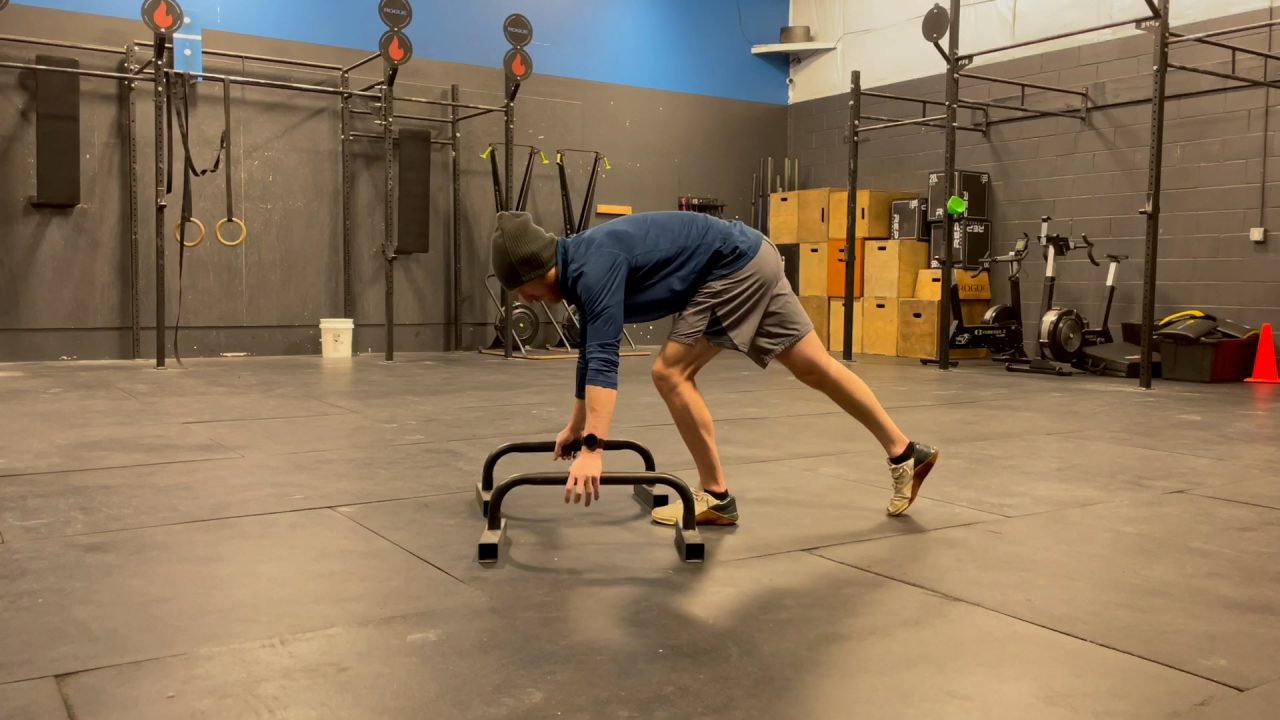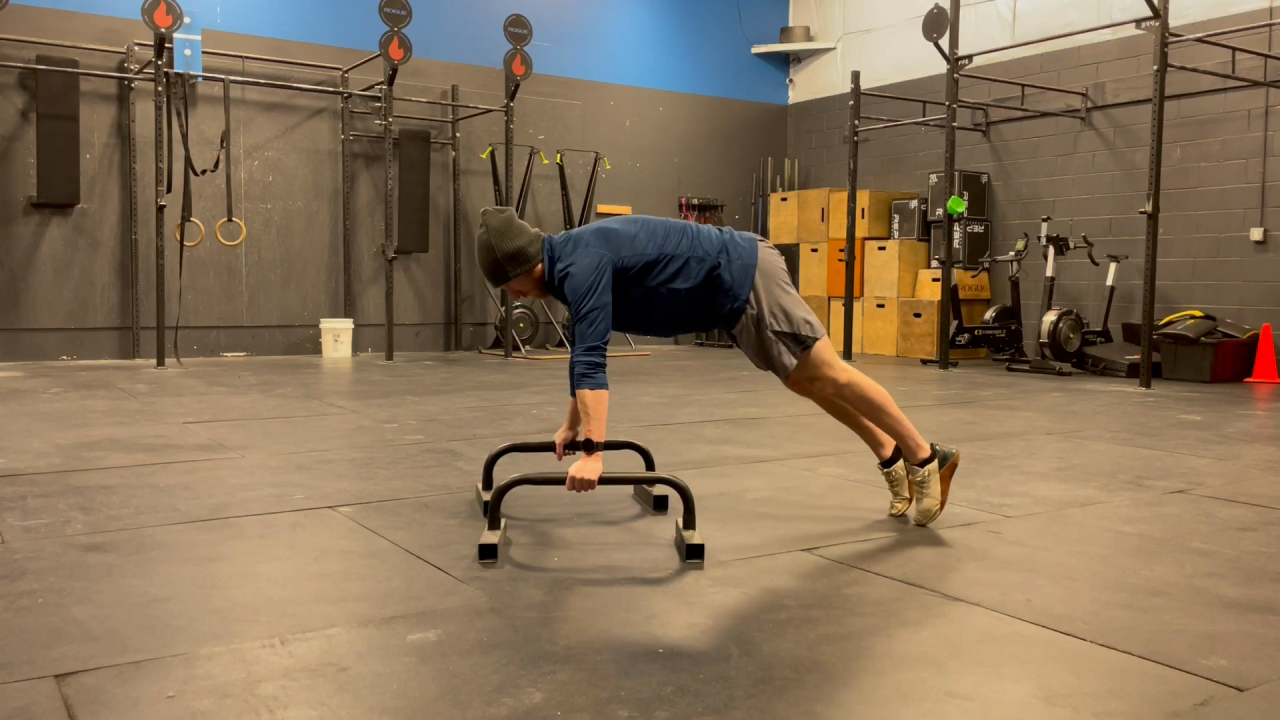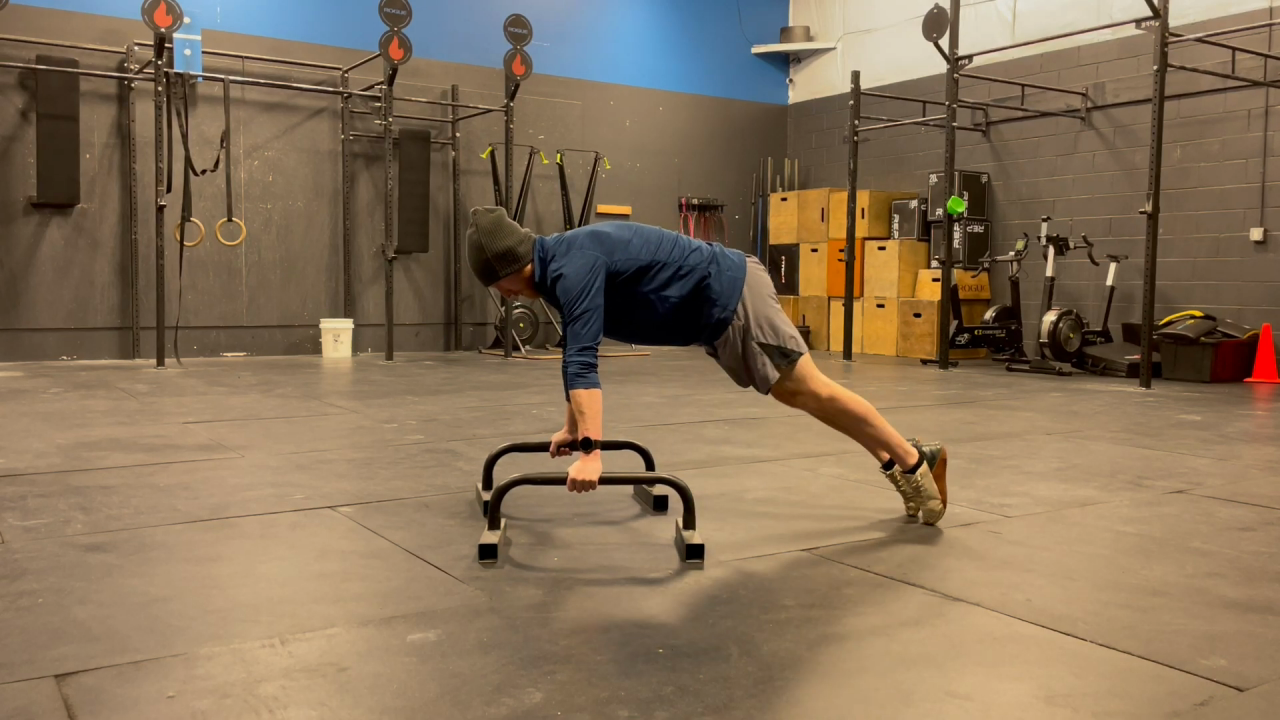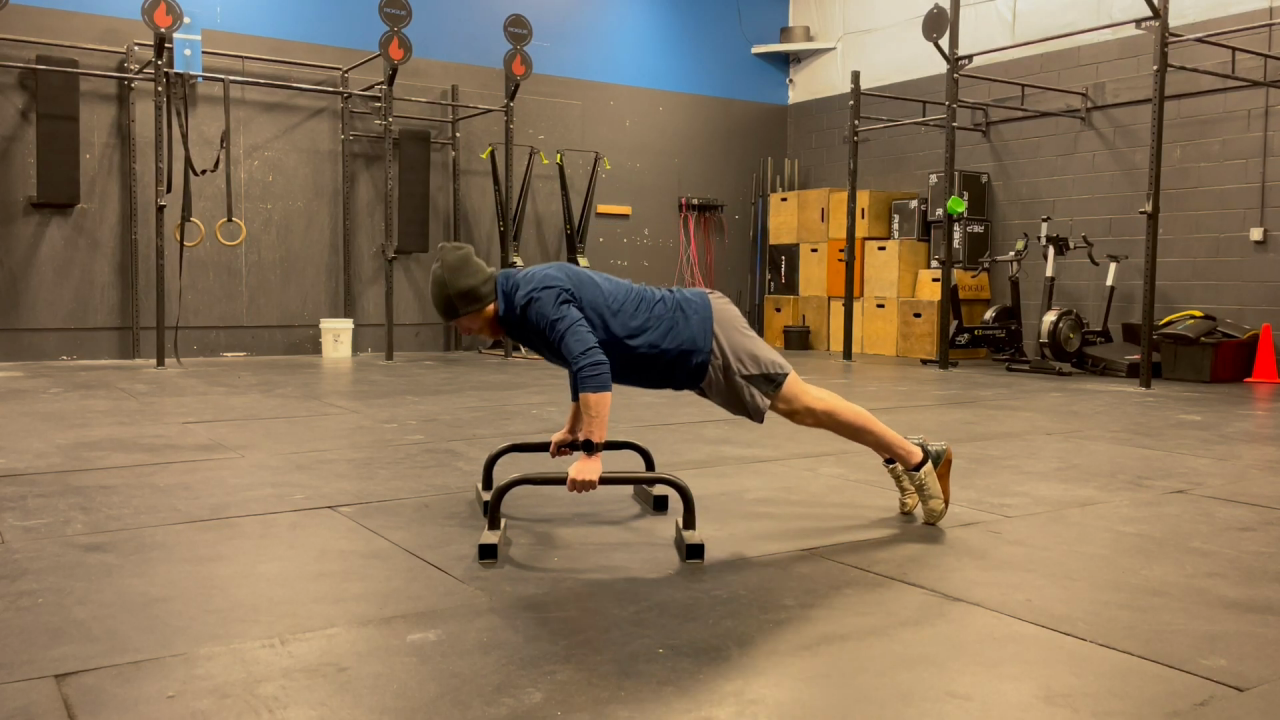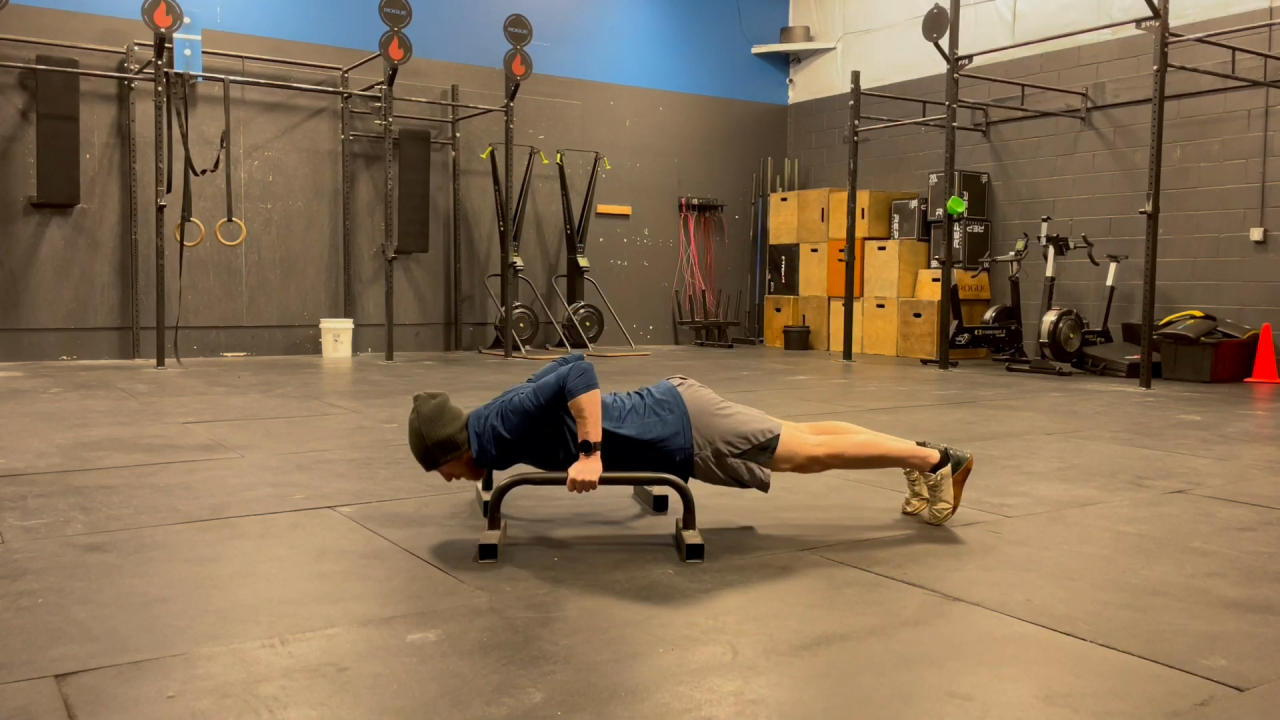
dt=1s
person 1, frame 1
left shoulder: (594, 268)
right shoulder: (582, 269)
left elbow: (604, 360)
right elbow: (591, 352)
left wrist: (592, 450)
right wrist: (576, 427)
left hip: (739, 263)
right hip: (753, 262)
left knee: (670, 372)
right knee: (815, 368)
left ankle: (716, 496)
right ankle: (906, 454)
person 1, frame 2
left shoulder: (581, 265)
right shoulder: (573, 262)
left elbow: (592, 359)
right elbow: (583, 351)
left wrist: (592, 453)
right wrist: (574, 426)
left hip: (741, 276)
right hip: (737, 280)
left knee: (825, 375)
right knee: (806, 379)
left ankle: (926, 458)
right ankle: (892, 458)
person 1, frame 3
left shoulder: (572, 268)
right shoulder: (561, 266)
left elbow: (583, 360)
right elbow: (577, 354)
left wrist: (590, 453)
right wrist: (572, 427)
left hip: (730, 295)
right hip: (721, 305)
left knee: (810, 389)
right knee: (796, 393)
left ankle: (913, 461)
right ankle: (895, 459)
person 1, frame 4
left shoulder: (534, 300)
right shoulder: (527, 297)
left elbow: (594, 367)
right elbow: (589, 353)
left wrist: (591, 454)
right wrist: (574, 427)
left hip: (703, 337)
right hip: (693, 340)
left knee: (804, 405)
right knee: (800, 405)
left ankle: (919, 457)
right ankle: (899, 459)
person 1, frame 5
left shoulder: (502, 429)
right shoulder: (503, 422)
left elbow: (577, 370)
right elbow: (565, 377)
left wrist: (589, 453)
right wrist: (568, 445)
left hip: (686, 429)
right hip: (672, 408)
left knee: (811, 453)
right knee: (800, 437)
left ankle: (937, 461)
right ankle: (917, 453)
